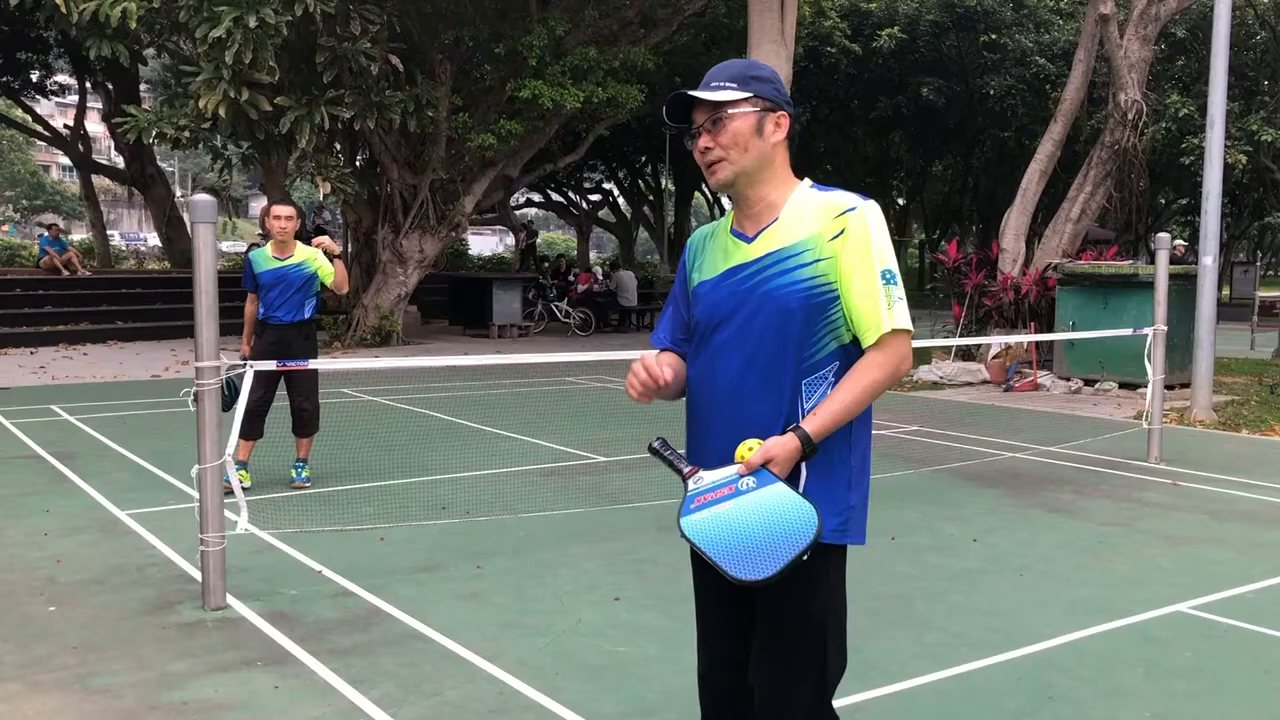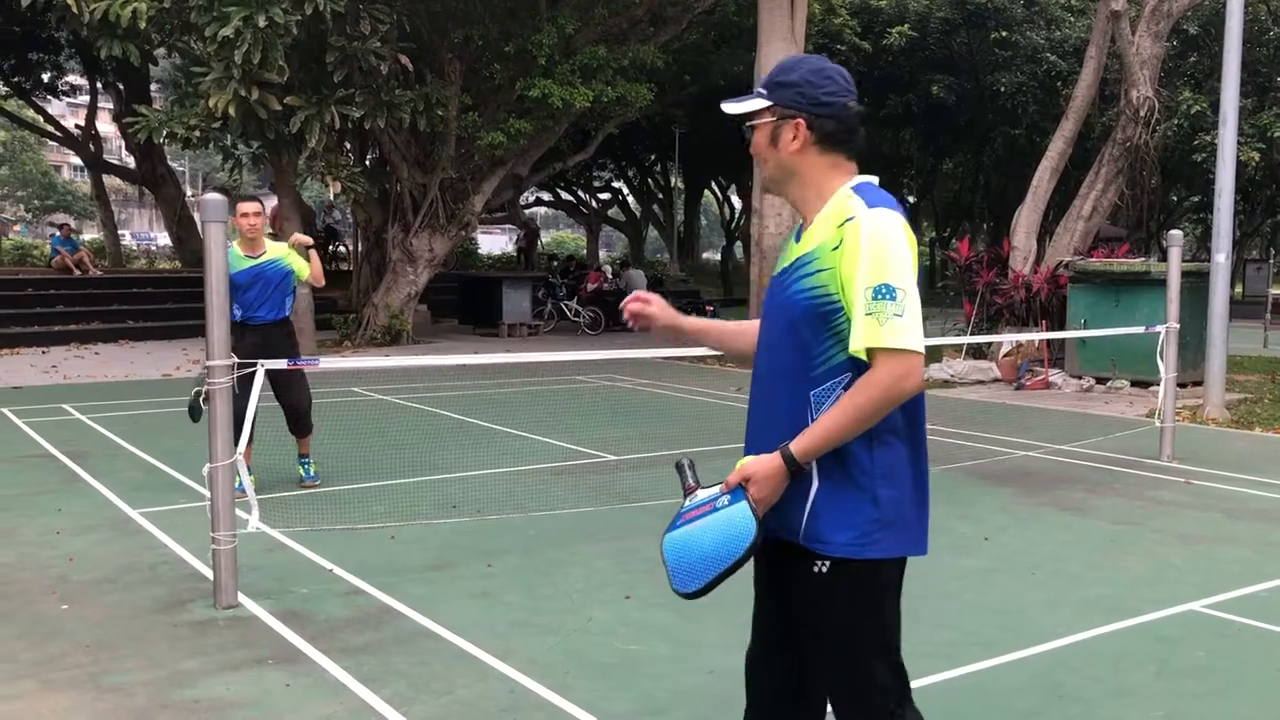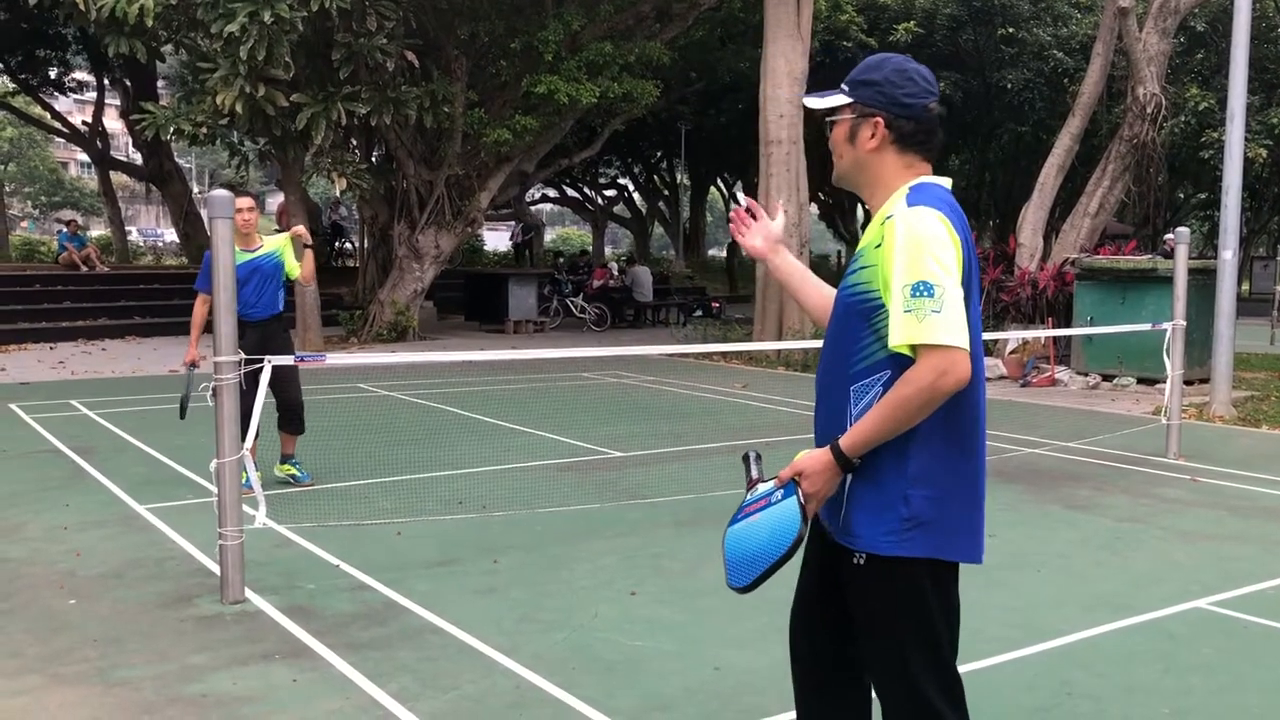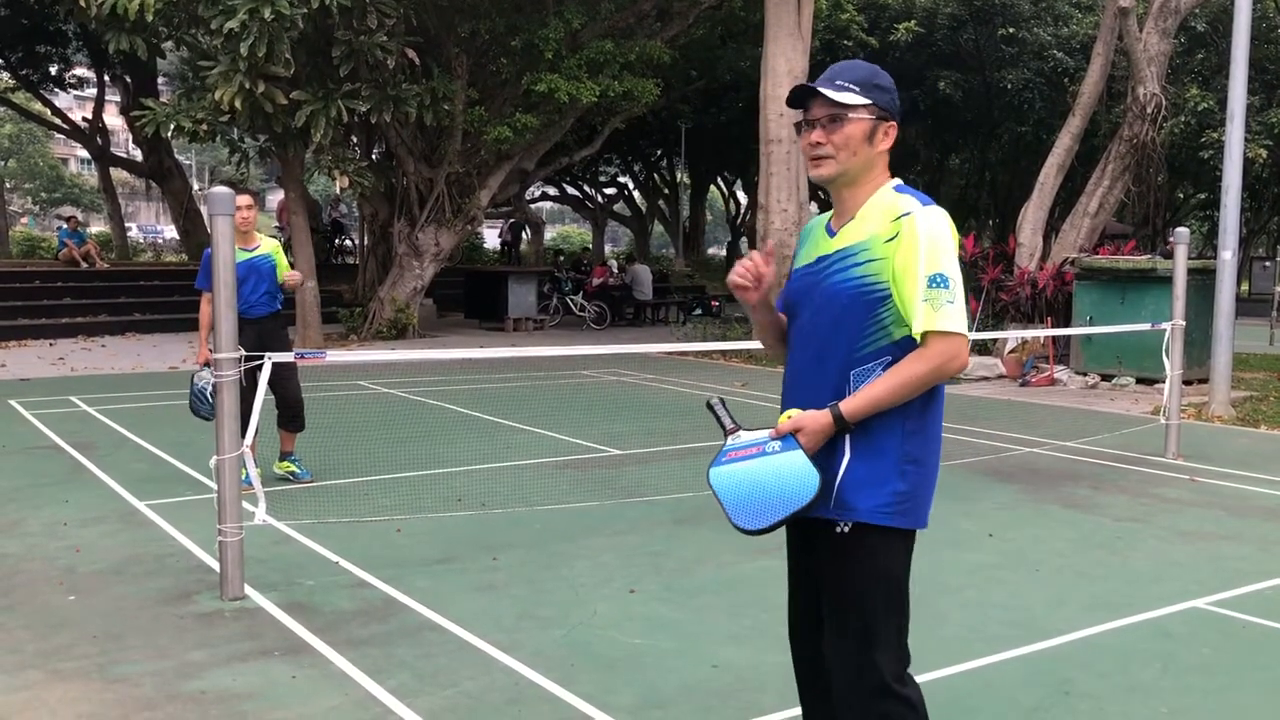
dt=0.5s
person 1, frame 1
left shoulder: (846, 220)
right shoulder: (701, 246)
left elbow: (892, 350)
left wrist: (799, 438)
right wrist: (653, 375)
left hip: (804, 509)
person 1, frame 2
left shoulder: (870, 226)
right shoulder: (804, 233)
left elbow: (900, 370)
left wrist: (788, 459)
right wrist: (680, 324)
left hip: (849, 518)
right hip: (789, 512)
person 1, frame 3
left shoulder: (917, 221)
right shoulder: (897, 221)
left elbow: (947, 367)
left wrist: (838, 455)
right wrist: (773, 255)
left hip: (902, 514)
right hip: (855, 506)
right knee: (818, 646)
person 1, frame 4
left shoulder: (914, 222)
right shoulder: (814, 230)
left elbow: (948, 350)
left wrist: (835, 415)
right wrist: (758, 302)
left hip: (871, 490)
right hip: (814, 483)
right knee: (817, 657)
person 2, frame 1
left shoulder: (312, 255)
right shoulder: (255, 258)
left elbow: (341, 288)
right elbow: (252, 301)
left wrist: (336, 254)
right wrist: (246, 341)
left hip: (300, 336)
right hip: (267, 336)
left knee: (305, 404)
right knee: (254, 403)
left ankle: (301, 465)
right ankle: (241, 468)
person 2, frame 2
left shoulder: (284, 252)
right shoulder: (226, 259)
left elbow: (318, 281)
left wrist: (310, 247)
left hip: (280, 335)
right hip: (245, 338)
left knee: (298, 402)
right knee: (241, 408)
left ankle: (305, 460)
right ankle: (243, 472)
person 2, frame 3
left shoulder: (277, 246)
left elbow: (306, 279)
right elbow: (203, 302)
left wrist: (307, 244)
right wrist: (193, 345)
left hip: (276, 331)
right hip: (241, 334)
left knee: (291, 400)
right knee: (244, 405)
left ankle: (287, 463)
right ankle: (250, 469)
person 2, frame 4
left shoulder: (273, 247)
right shoulder: (215, 254)
left elbow: (286, 284)
right elbow: (208, 301)
left wrist: (295, 280)
right wrist: (203, 345)
left hip: (273, 327)
right hip: (239, 332)
left knee: (291, 397)
right knee: (243, 403)
left ankle: (286, 460)
right ankle: (249, 466)
